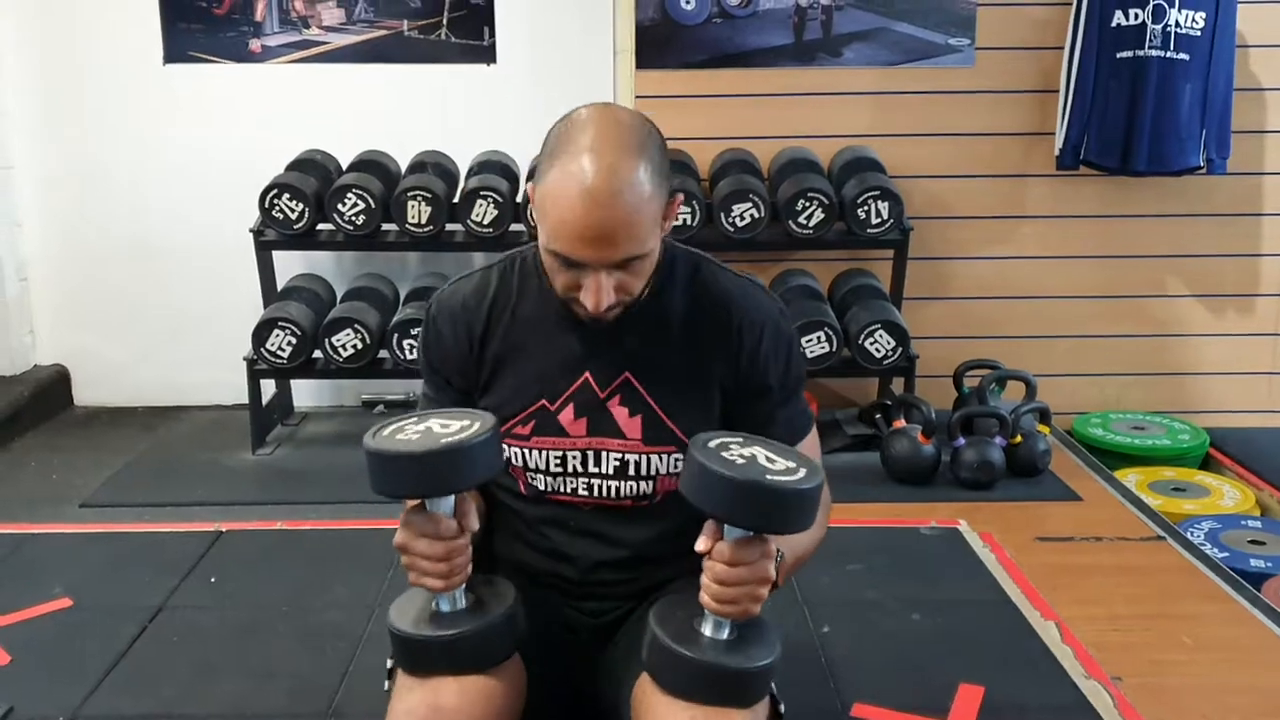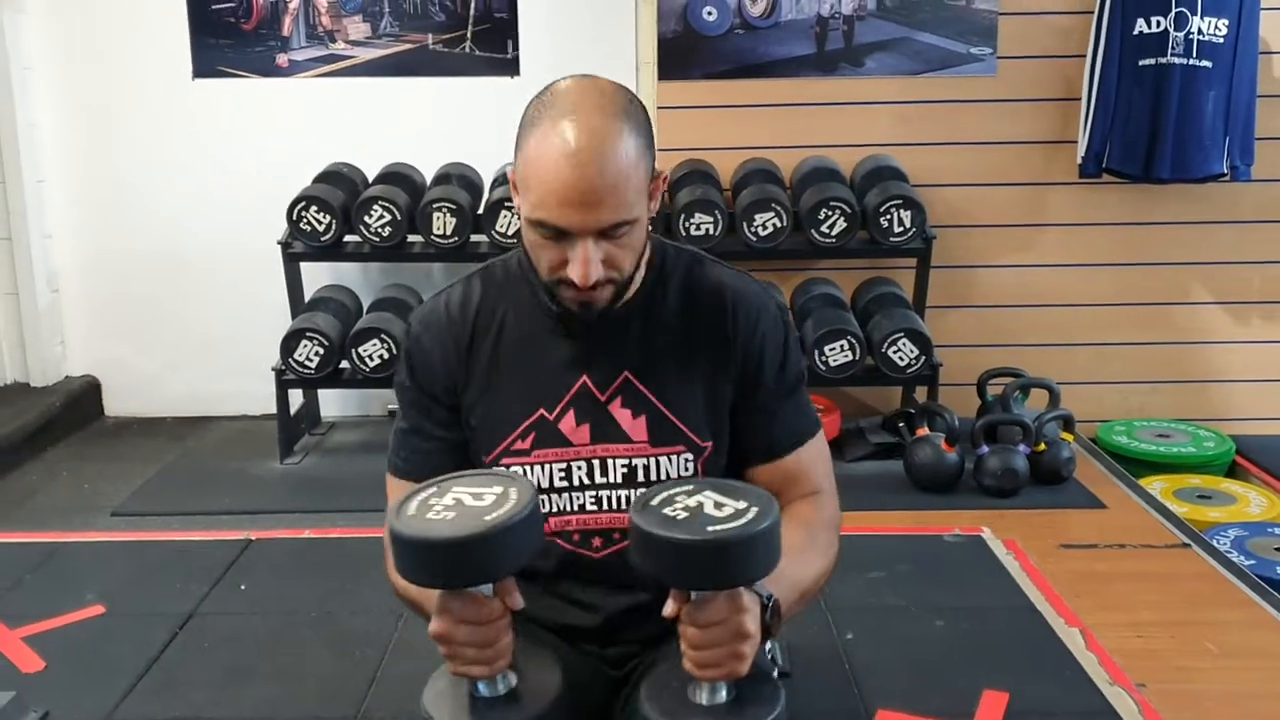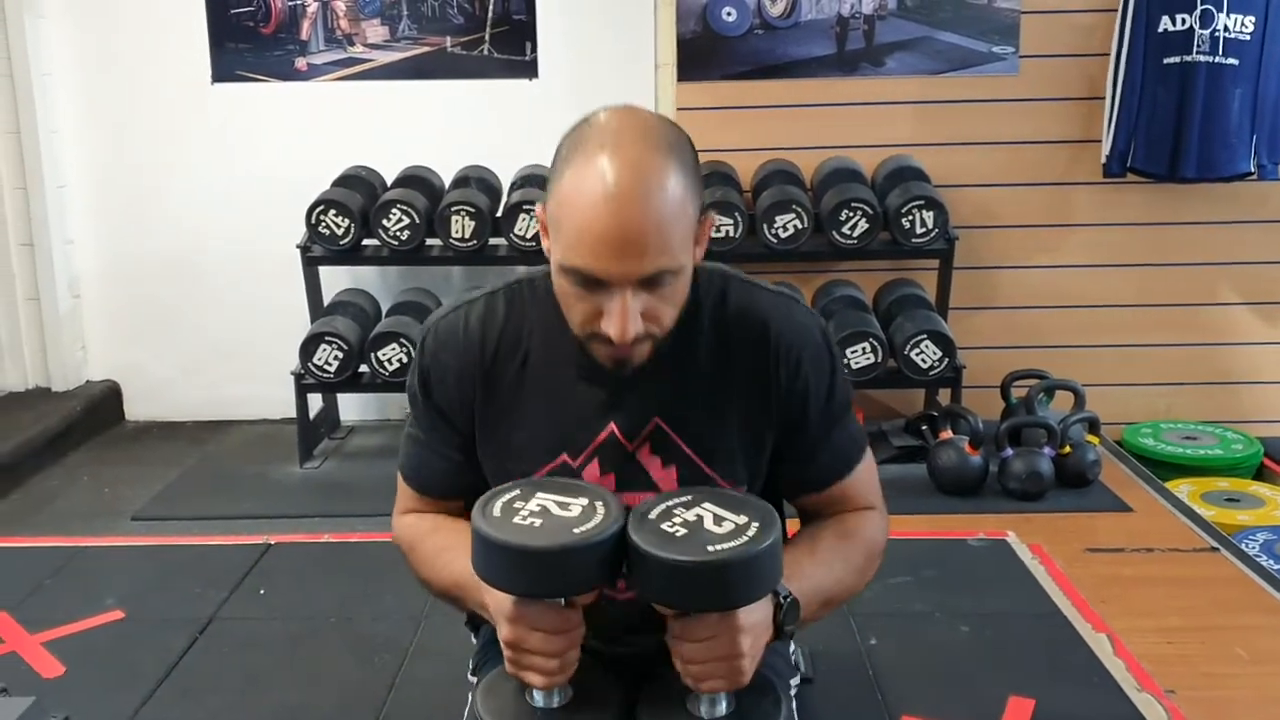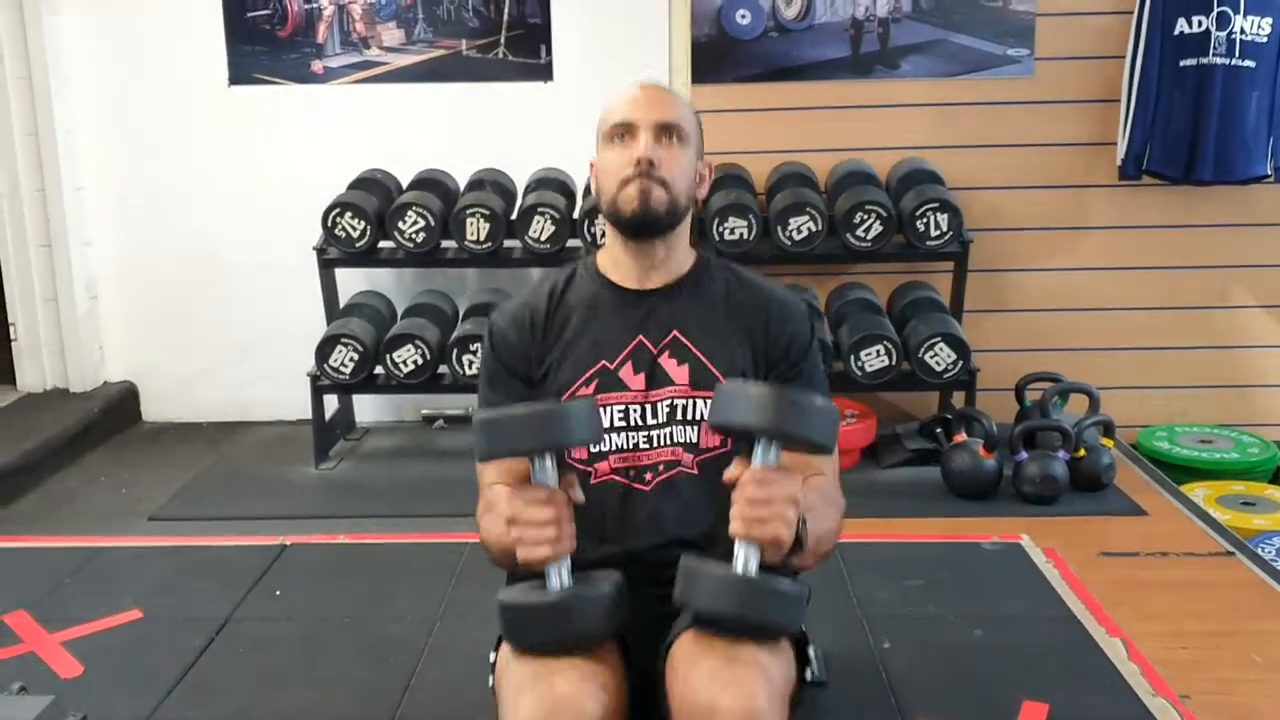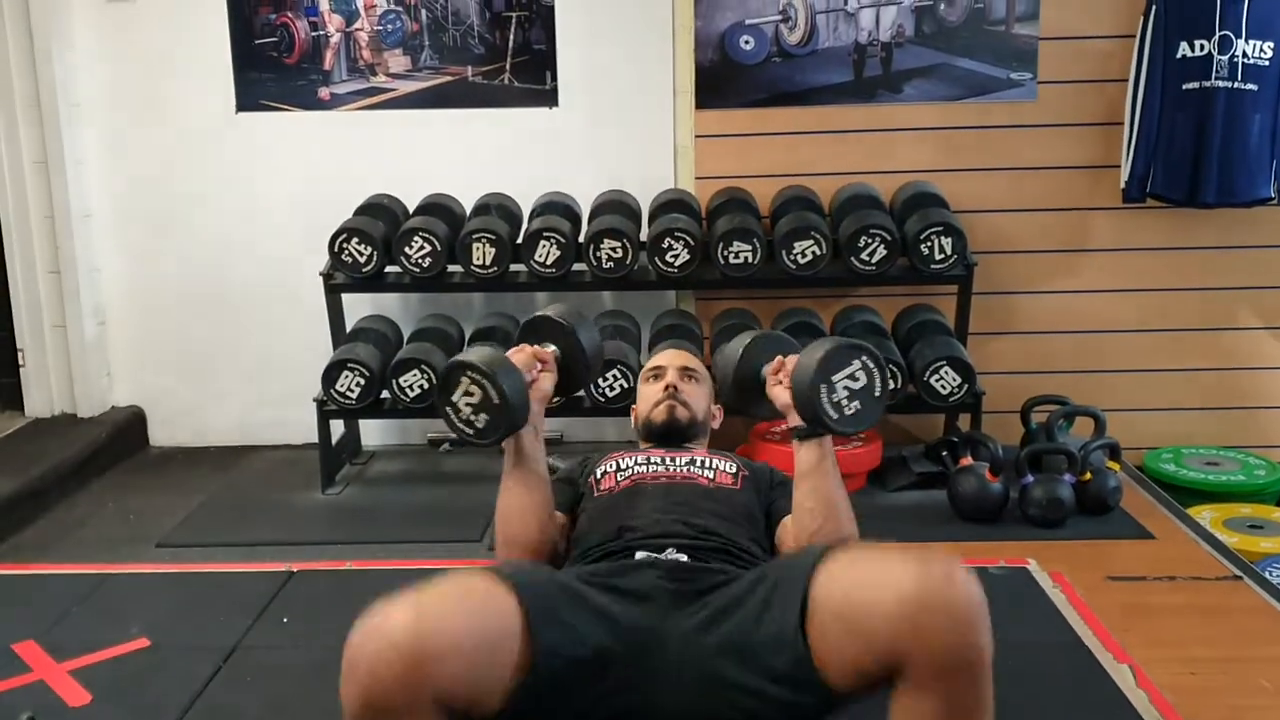
dt=1s
person 1, frame 1
left shoulder: (743, 320)
right shoulder: (465, 313)
left wrist: (767, 554)
right wrist: (431, 522)
left hip: (674, 602)
right hip: (517, 594)
person 1, frame 2
left shoulder: (741, 317)
right shoulder: (448, 331)
left elbow: (809, 502)
left wrist: (757, 600)
right wrist: (448, 593)
left hip: (689, 638)
right hip: (527, 638)
person 1, frame 3
left shoulder: (781, 340)
right shoulder: (464, 346)
left elbow: (857, 516)
right elbow: (420, 516)
left wrist: (770, 602)
right wrist: (500, 594)
left hip: (719, 645)
right hip: (538, 649)
person 1, frame 4
left shoulder: (771, 315)
right shoulder: (525, 322)
left elbow: (823, 495)
right elbow: (495, 502)
left wrist: (791, 522)
right wrist: (521, 525)
person 1, frame 5
left shoulder: (758, 482)
right shoulder: (586, 476)
left elbow: (826, 568)
right elbow: (521, 560)
left wrist: (809, 427)
right wrist: (529, 419)
left hip: (734, 619)
left knee: (938, 600)
right knee: (395, 647)
